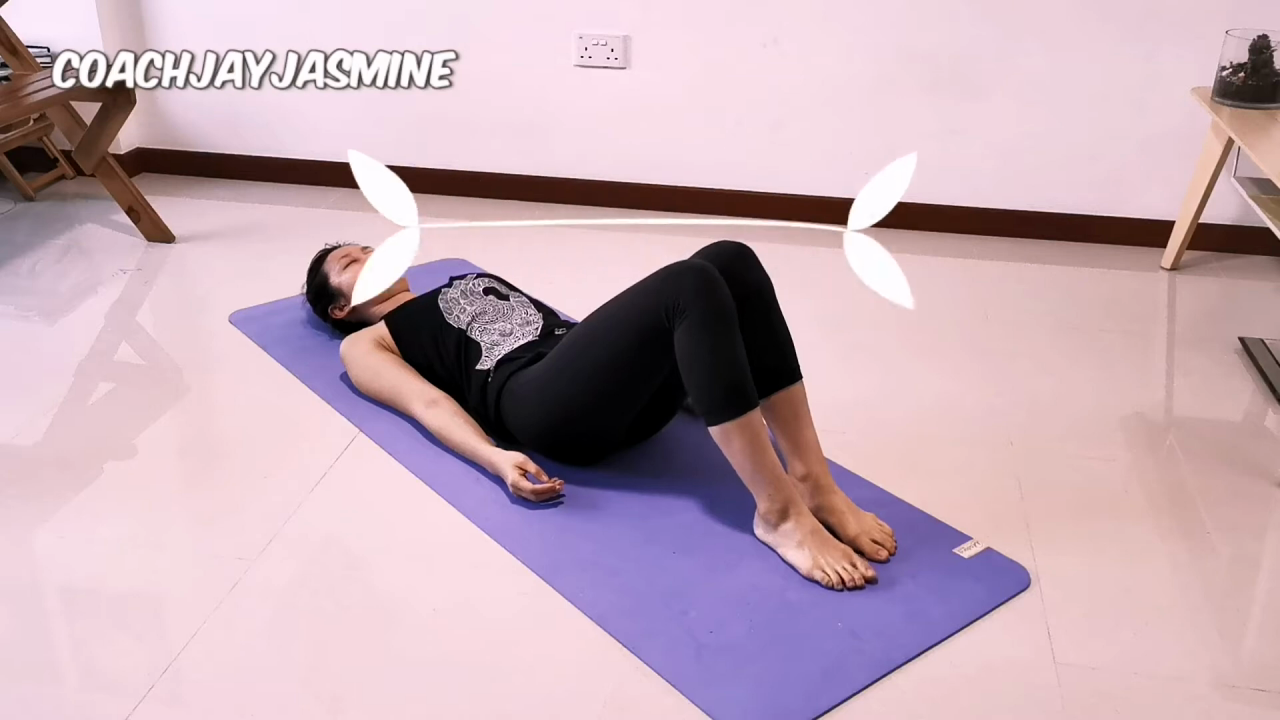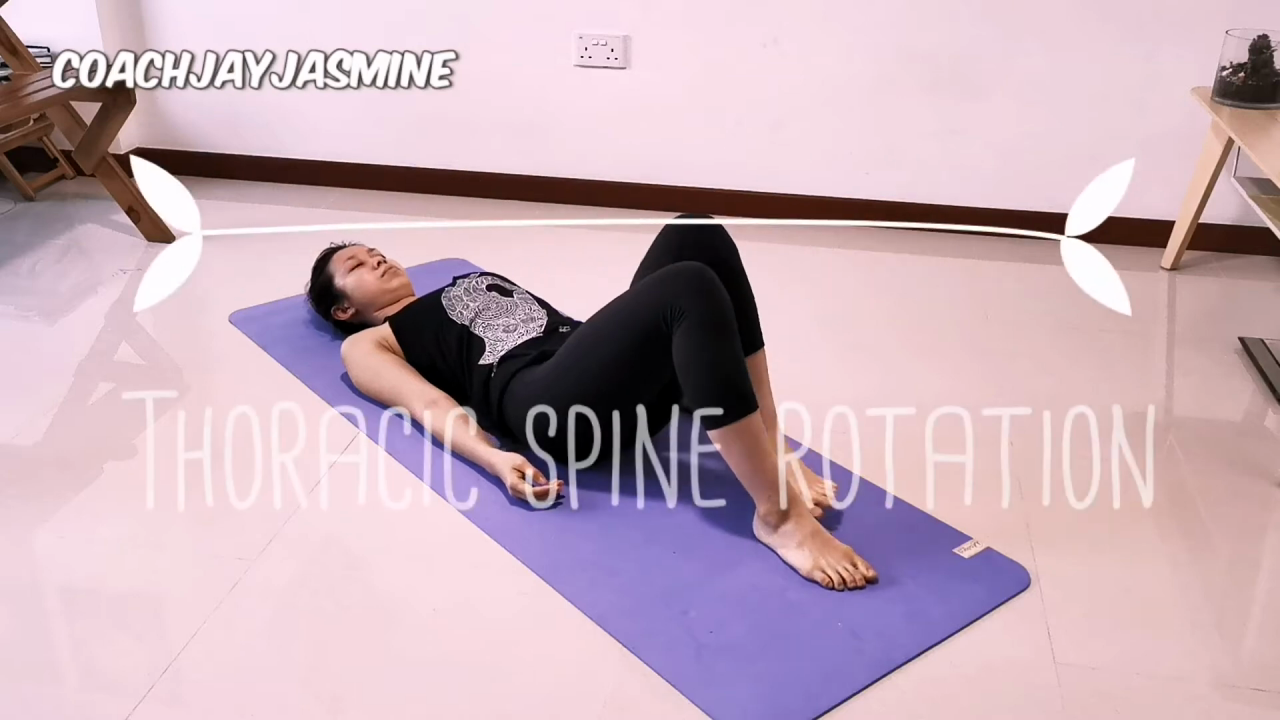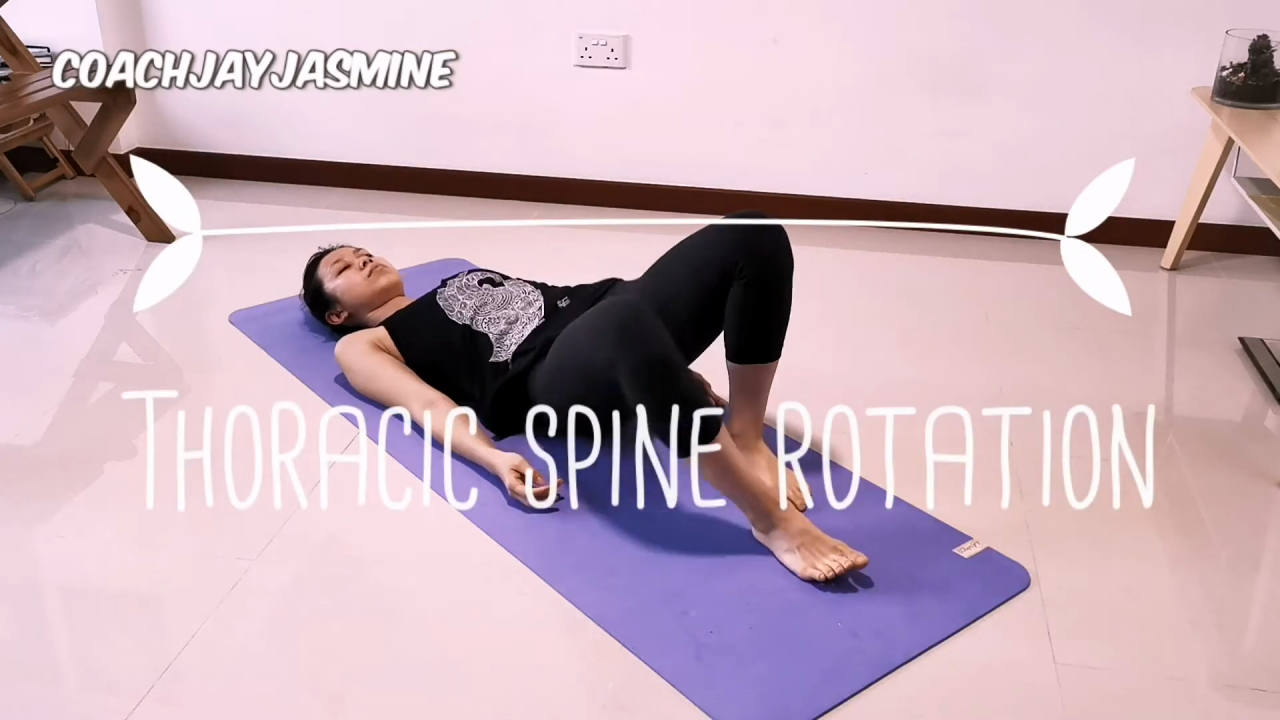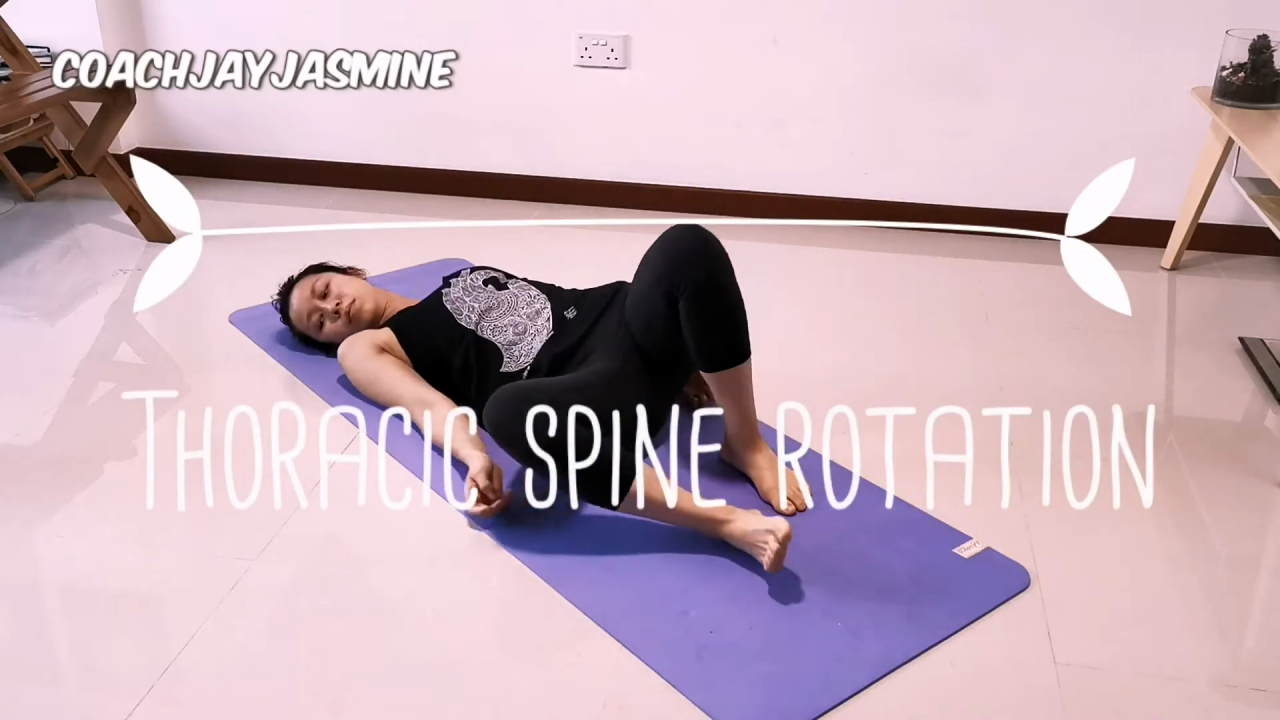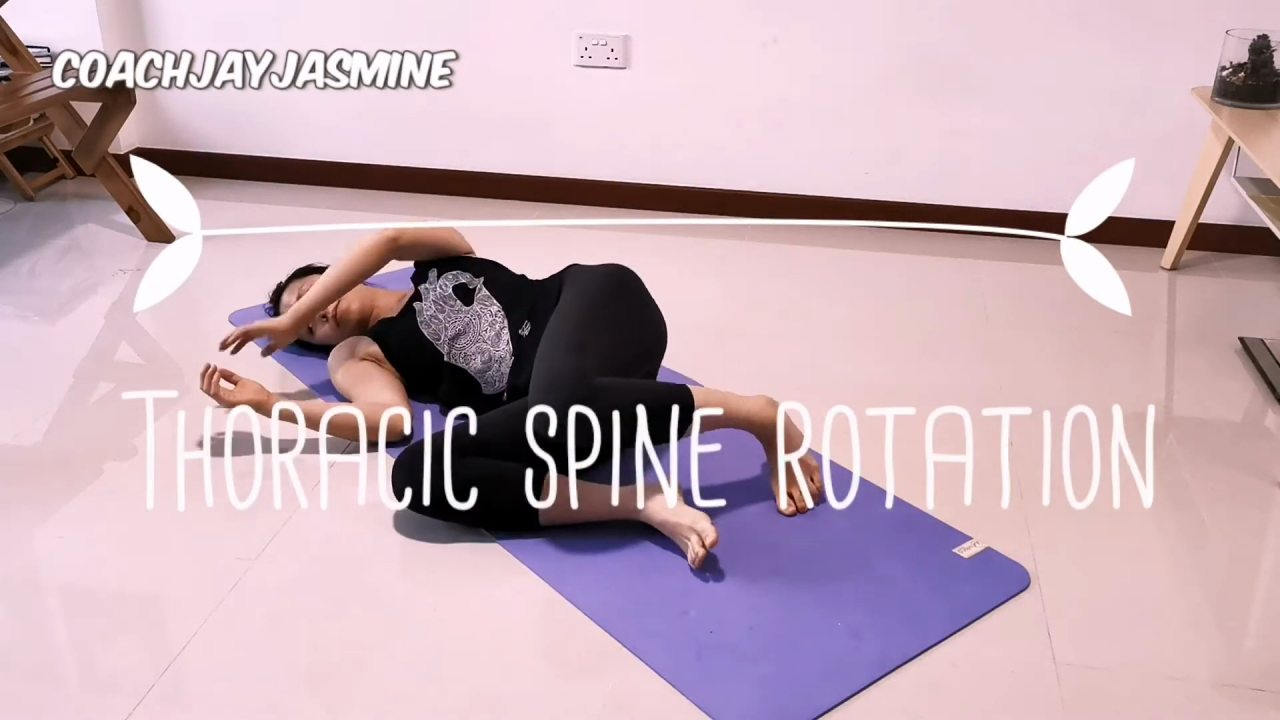
dt=0.7s
person 1, frame 1
left shoulder: (469, 281)
right shoulder: (365, 345)
right elbow: (428, 403)
right wrist: (496, 458)
left hip: (617, 385)
right hip: (543, 402)
left knee: (732, 258)
right knee: (691, 284)
left ankle: (814, 484)
right ankle: (780, 513)
person 1, frame 2
left shoulder: (473, 281)
right shoulder: (367, 347)
right elbow: (430, 404)
right wrist: (494, 458)
left hip: (617, 378)
right hip: (548, 400)
left knee: (695, 236)
right knee: (689, 287)
left ankle: (769, 448)
right ankle: (779, 515)
person 1, frame 3
left shoulder: (463, 283)
right shoulder: (361, 347)
right elbow: (428, 407)
left wrist: (667, 365)
right wrist: (497, 461)
right hip: (557, 379)
left knee: (757, 237)
right knee: (624, 325)
left ankle: (747, 441)
right ankle: (772, 521)
person 1, frame 4
left shoulder: (461, 277)
right shoulder: (364, 349)
right elbow: (430, 405)
left wrist: (689, 340)
right wrist: (473, 460)
right hip: (594, 388)
left knee: (685, 247)
right knee: (506, 411)
left ankle: (746, 442)
right ankle: (725, 521)
person 1, frame 5
left shoulder: (433, 261)
right shoulder: (355, 354)
left elbow: (386, 240)
right elbow: (389, 418)
left wrist: (284, 317)
right wrist: (266, 402)
right hip: (547, 406)
left knee: (564, 395)
right knee: (414, 470)
left ankle: (760, 416)
right ankle: (645, 505)
